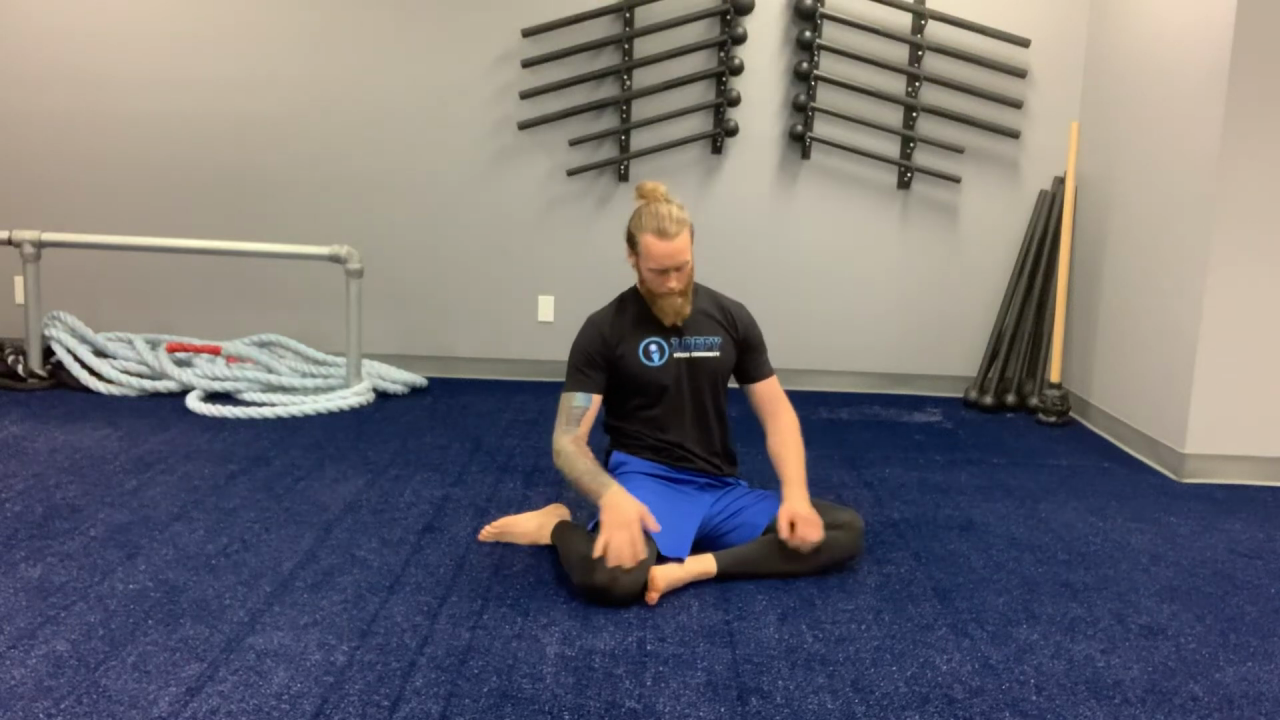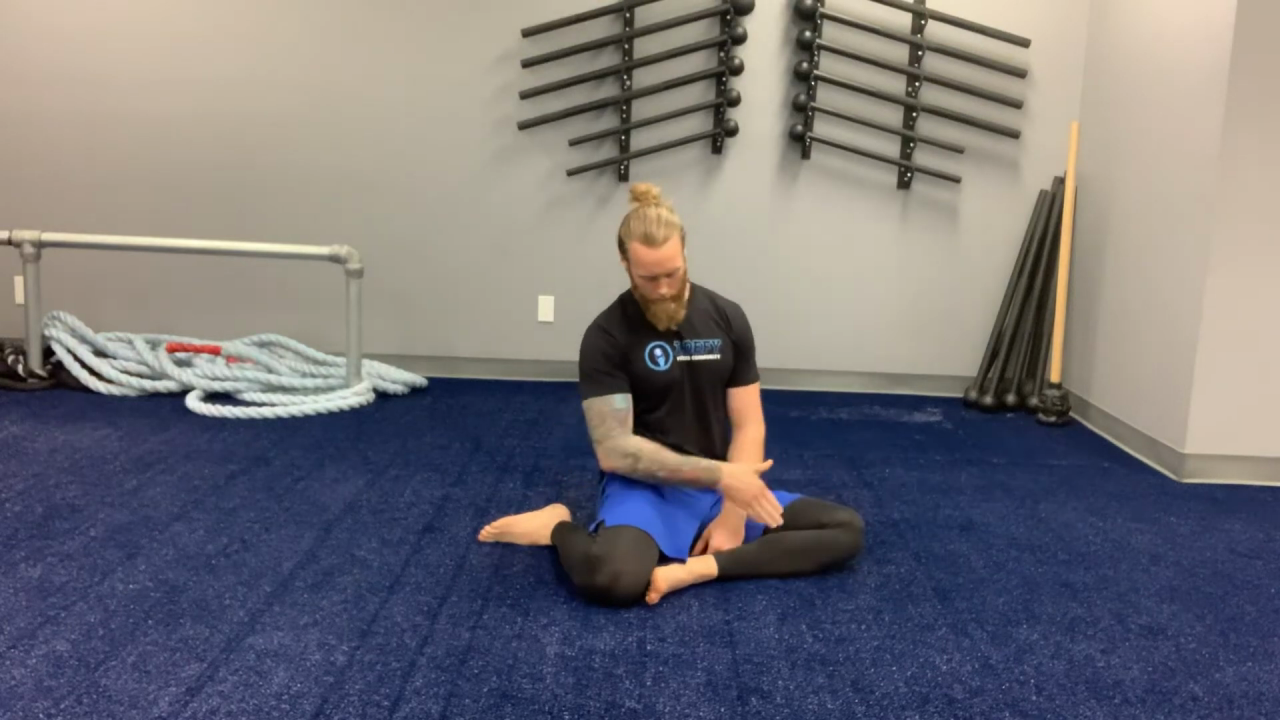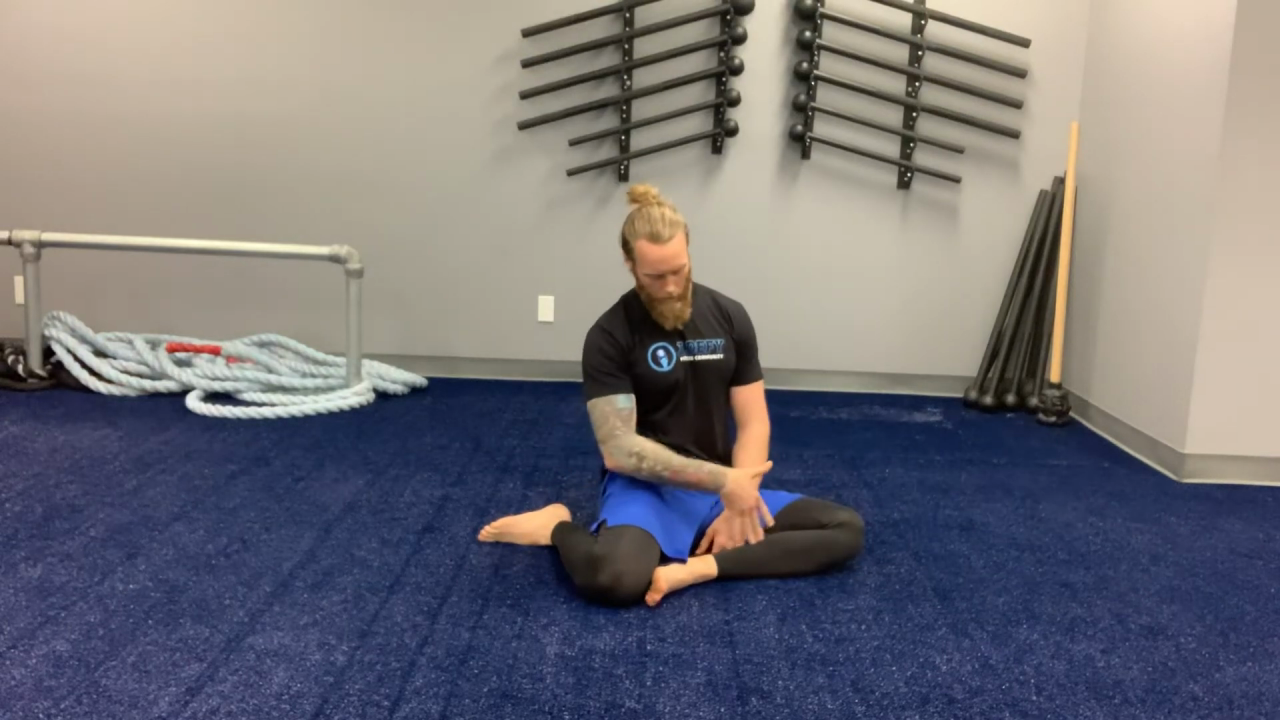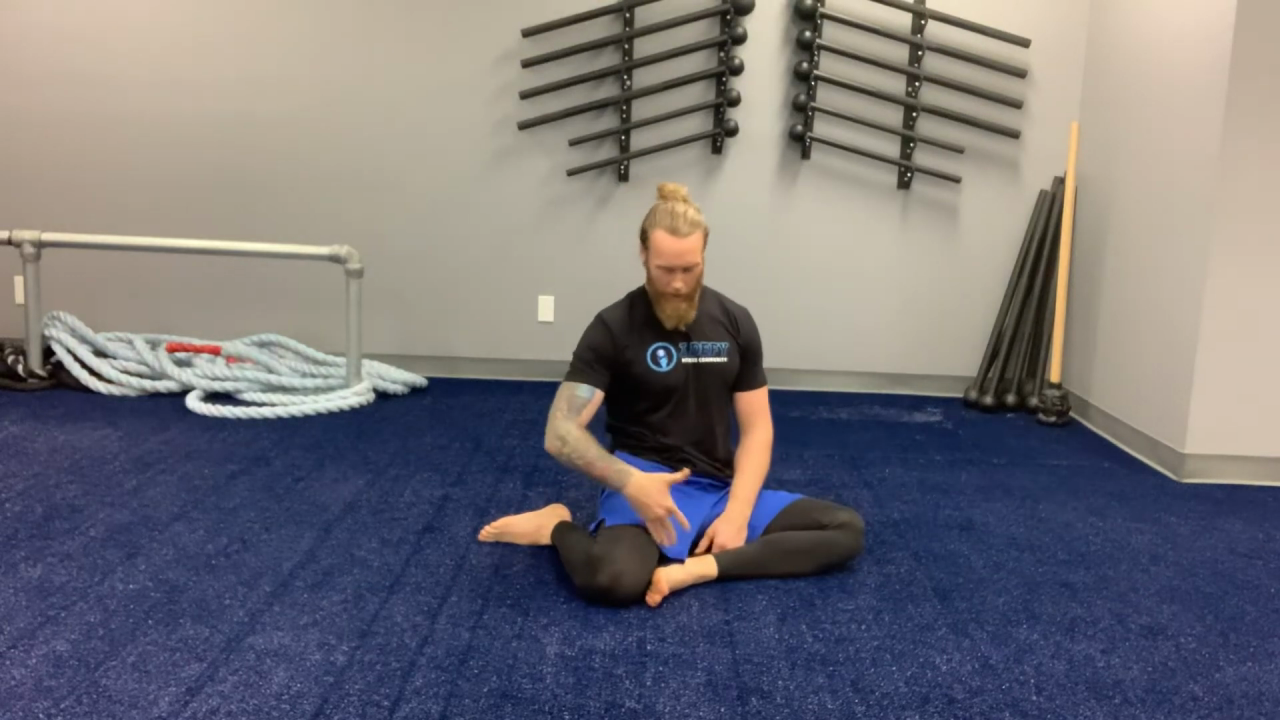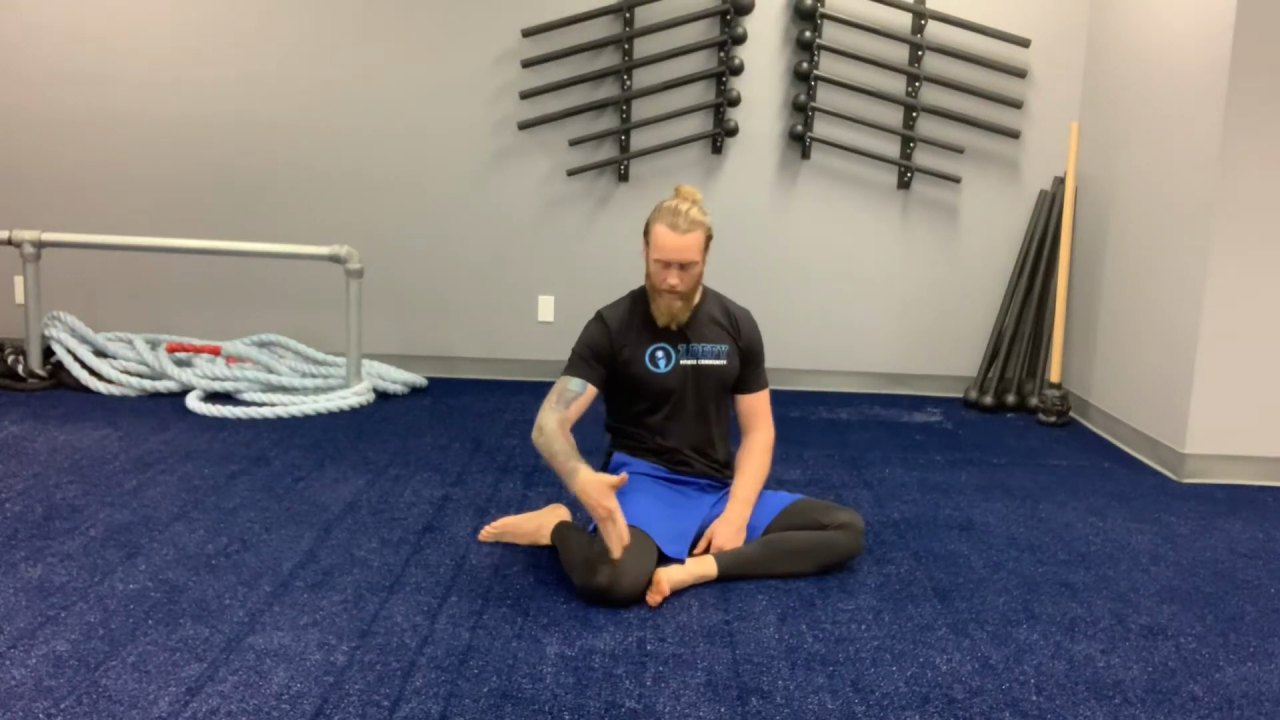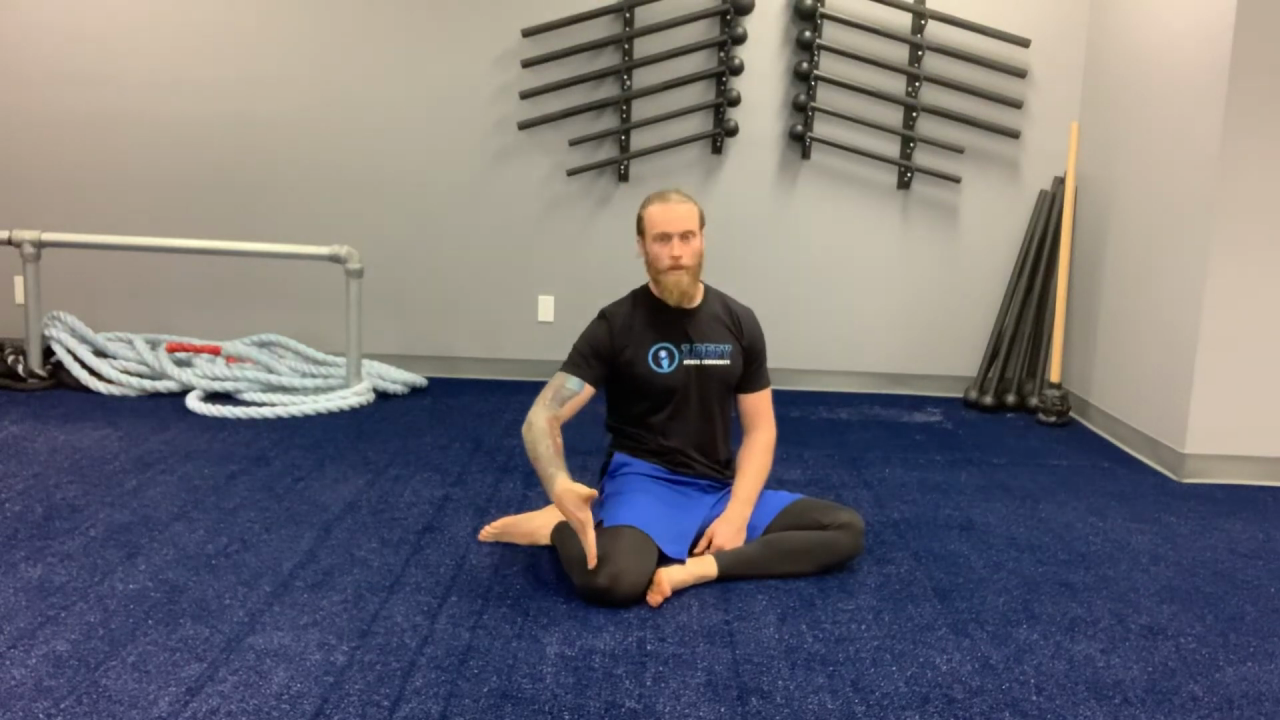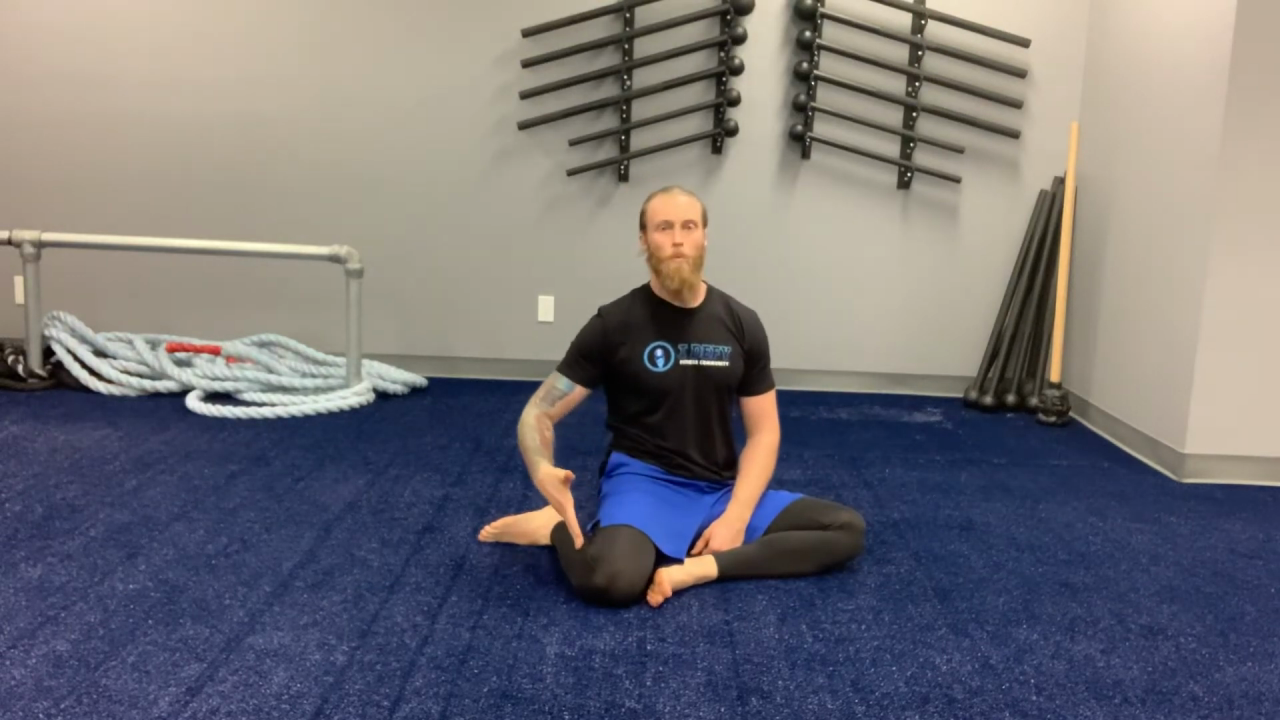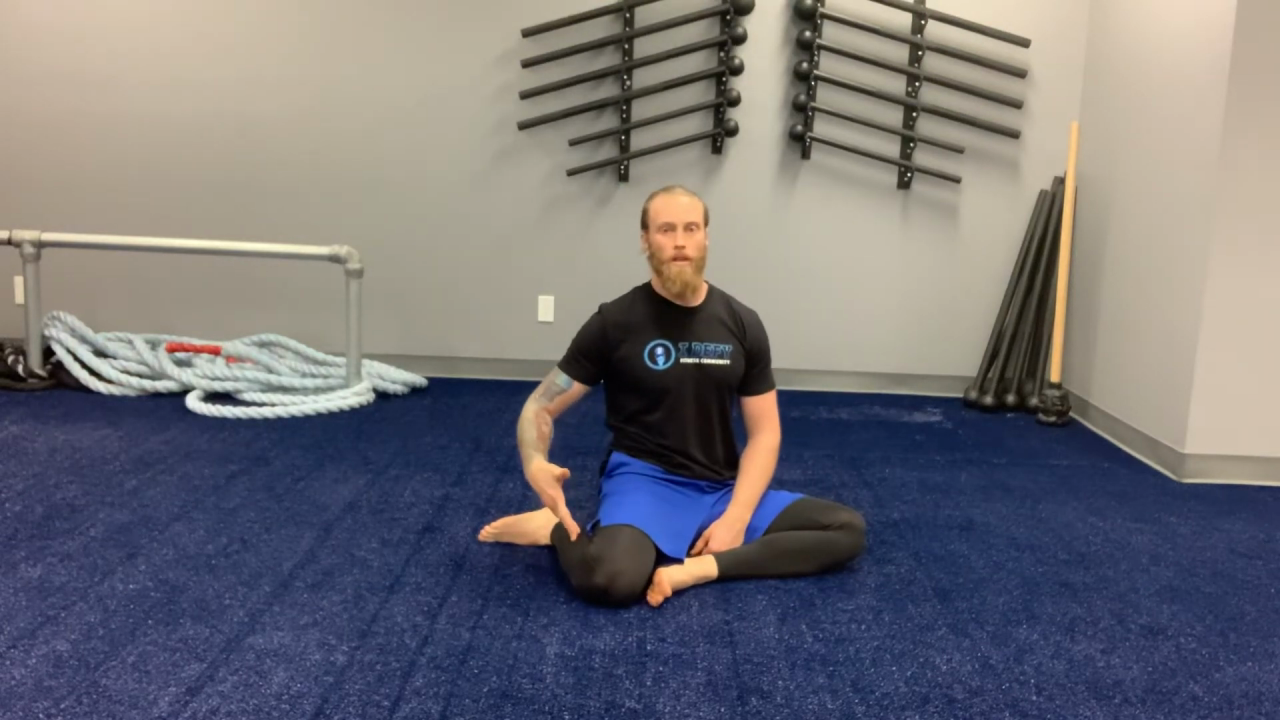
dt=0.3s
person 1, frame 1
left shoulder: (731, 317)
right shoulder: (605, 330)
left elbow: (777, 415)
right elbow: (568, 440)
left wrist: (795, 493)
right wrist: (610, 496)
left hip: (720, 489)
right hip: (643, 482)
left knee: (844, 531)
right knee: (613, 578)
left ankle: (693, 566)
right ankle: (556, 527)
person 1, frame 2
left shoulder: (727, 318)
right shoulder: (606, 336)
left elbow: (748, 426)
right elbow: (614, 451)
left wrist: (733, 512)
right wrist: (720, 475)
left hip: (717, 491)
right hip: (644, 488)
left knee: (846, 528)
right knee: (615, 578)
left ankle: (693, 569)
right ankle: (558, 527)
person 1, frame 3
left shoulder: (730, 317)
right shoulder: (610, 336)
left elbow: (753, 425)
right elbow: (619, 450)
left wrist: (734, 511)
right wrist: (724, 480)
left hip: (719, 489)
right hip: (646, 488)
left knee: (846, 528)
right knee: (616, 577)
left ankle: (694, 568)
right ankle: (559, 527)
person 1, frame 4
left shoulder: (735, 322)
right shoulder: (613, 328)
left elbow: (756, 429)
right elbow: (560, 432)
left wrist: (737, 514)
right wrist: (629, 481)
left hip: (721, 488)
right hip: (646, 486)
left knee: (847, 529)
right knee: (613, 578)
left ankle: (695, 569)
right ankle: (556, 527)
person 1, frame 5
left shoulder: (737, 324)
right shoulder: (611, 326)
left elbow: (758, 432)
right elbow: (549, 424)
left wrist: (737, 515)
right wrist: (583, 480)
left hip: (720, 489)
right hip: (645, 484)
left knee: (847, 529)
right knee: (613, 578)
left ankle: (696, 568)
right ankle: (558, 526)
person 1, frame 6
left shoulder: (738, 321)
right shoulder: (615, 326)
left elbow: (759, 430)
right elbow: (542, 418)
left wrist: (737, 513)
right wrist: (559, 487)
left hip: (721, 488)
right hip: (646, 482)
left knee: (847, 528)
right knee: (614, 579)
left ankle: (696, 568)
right ankle: (555, 527)
person 1, frame 7
left shoulder: (742, 323)
right shoulder: (613, 324)
left elbow: (764, 432)
right elbow: (539, 413)
left wrist: (736, 517)
right wrist: (543, 472)
left hip: (721, 489)
right hip: (644, 482)
left knee: (847, 529)
right knee: (612, 579)
left ankle: (695, 569)
right ankle: (557, 528)
person 1, frame 8
left shoulder: (742, 323)
right shoulder: (614, 322)
left elbow: (765, 433)
right elbow: (540, 407)
left wrist: (736, 518)
right wrist: (534, 465)
left hip: (722, 490)
right hip: (645, 482)
left knee: (848, 529)
right knee: (611, 579)
left ankle: (697, 568)
right ankle: (557, 529)
